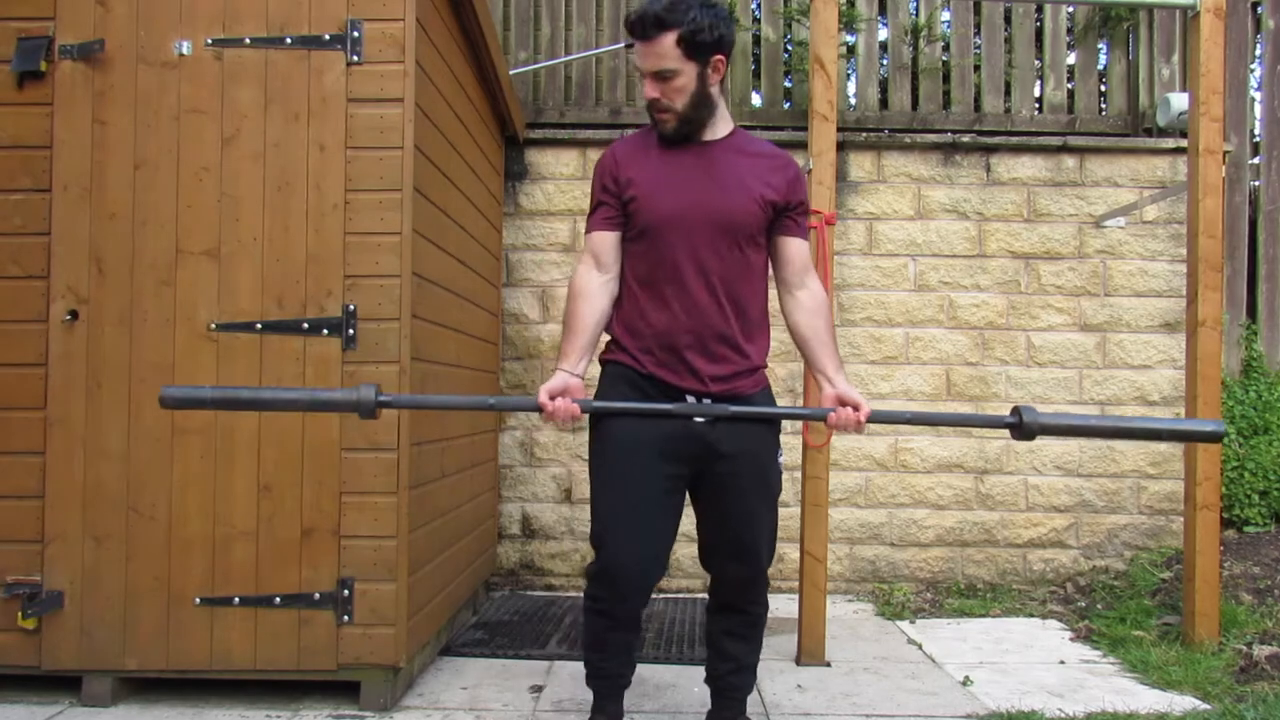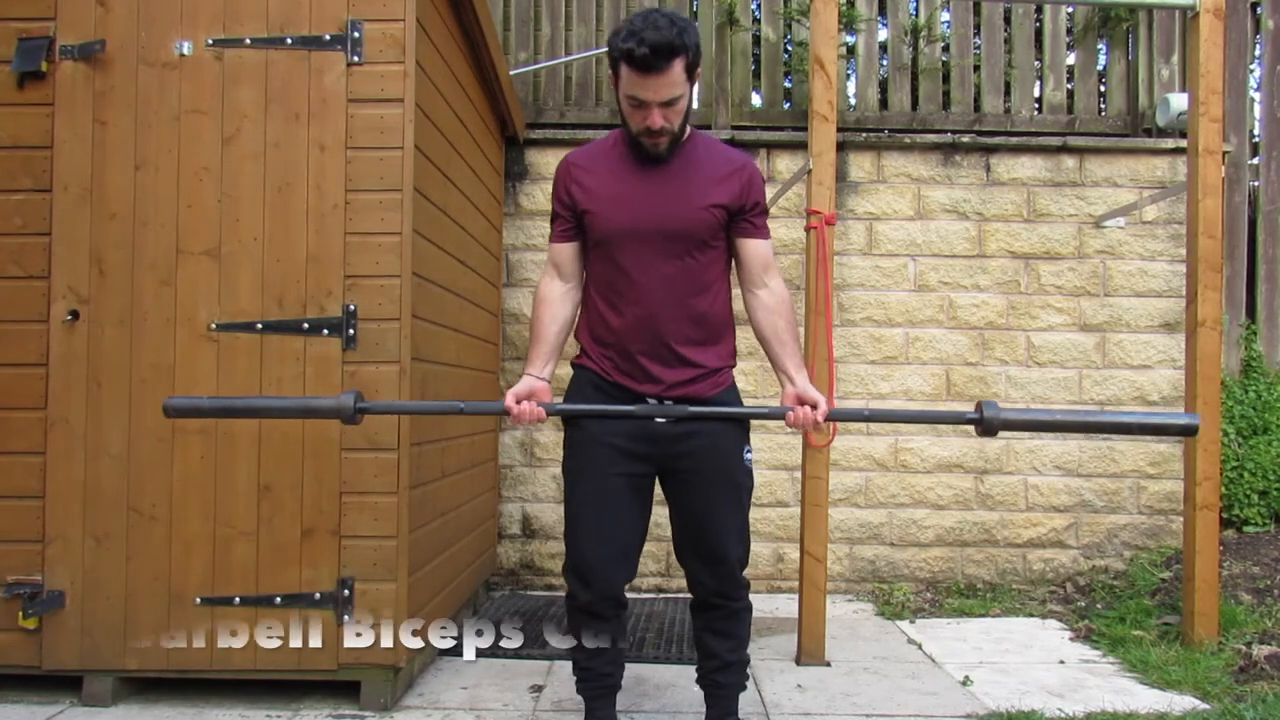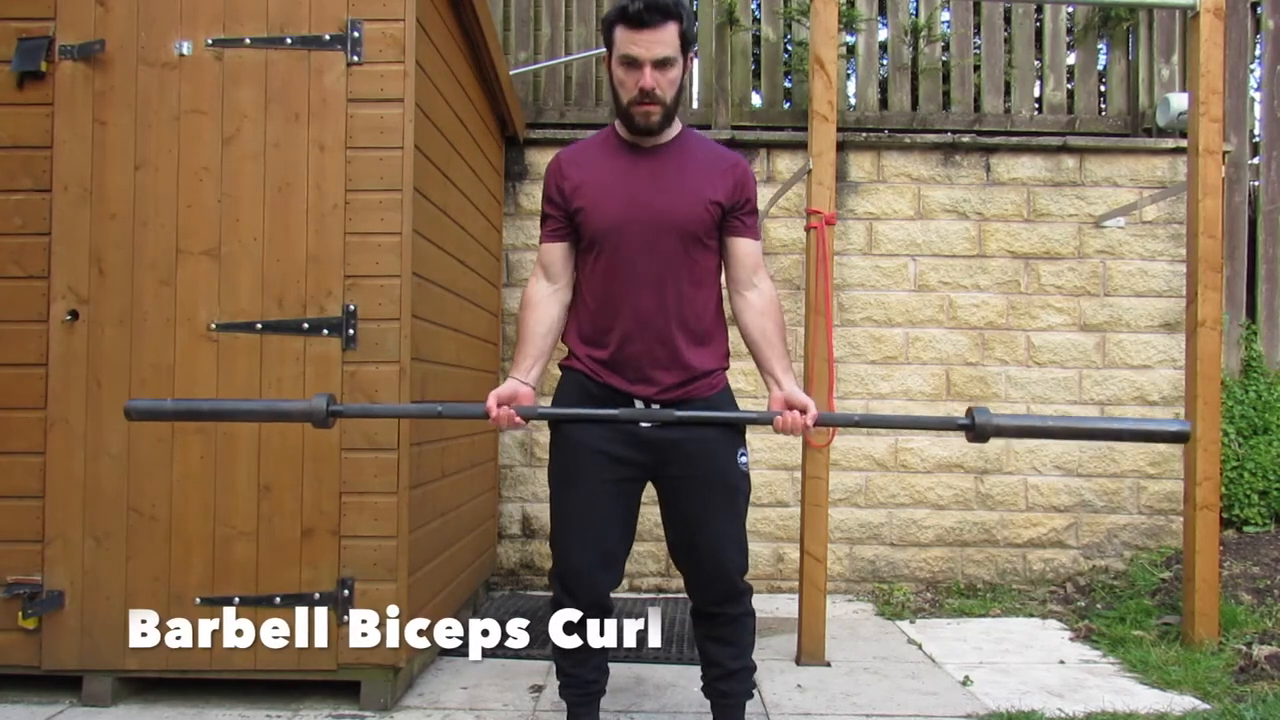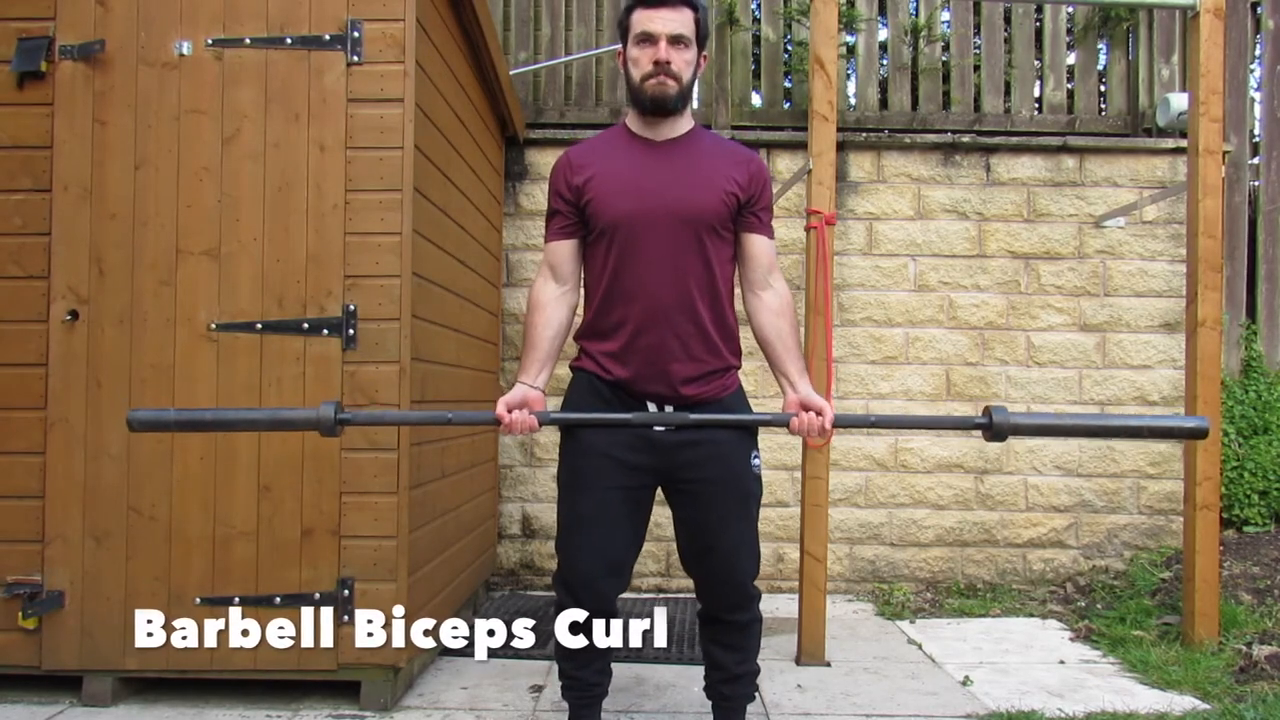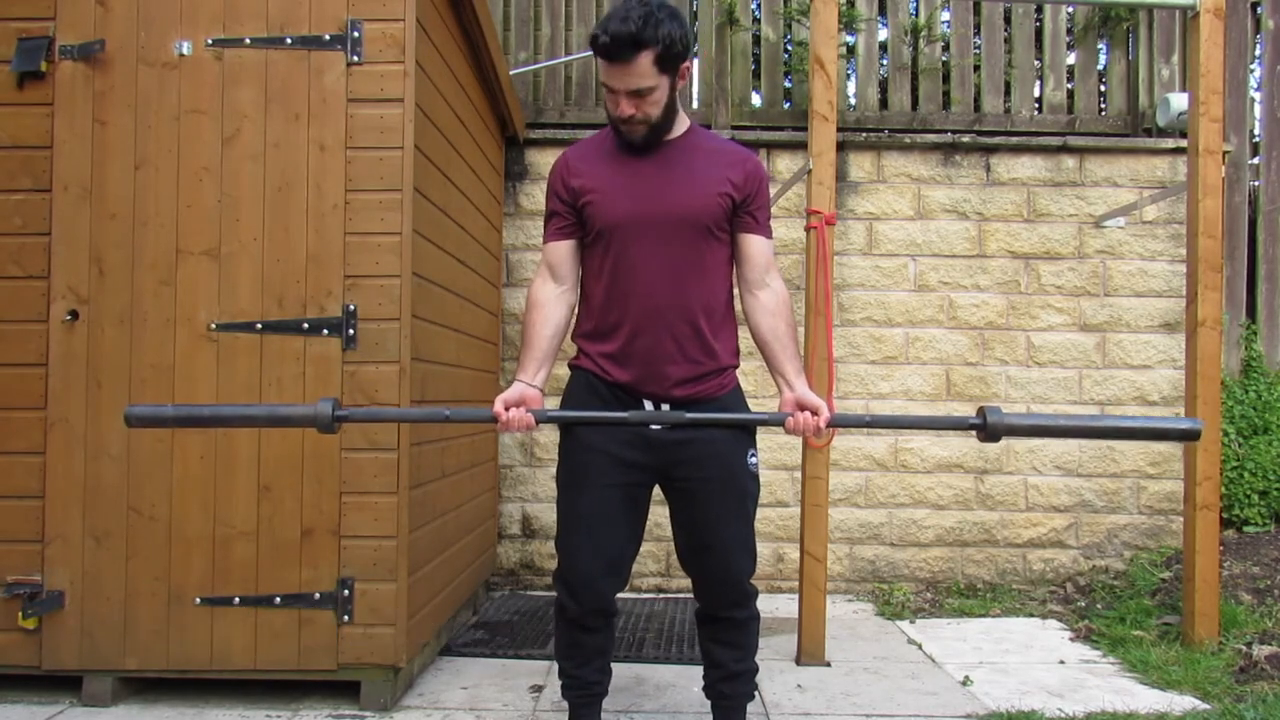
dt=1s
person 1, frame 1
left shoulder: (777, 171)
right shoulder: (622, 161)
left elbow: (800, 285)
right elbow: (598, 270)
left wrist: (832, 379)
right wrist: (570, 369)
left hip: (741, 406)
right hip: (634, 401)
left knee: (743, 575)
right knee: (621, 573)
person 1, frame 2
left shoulder: (736, 173)
right shoulder: (579, 171)
left elbow: (762, 283)
right elbow: (561, 279)
left wrist: (795, 378)
right wrist: (537, 372)
left hip: (708, 407)
right hip: (603, 404)
left knee: (721, 575)
right knee: (594, 577)
person 1, frame 3
left shoulder: (727, 171)
right shoulder: (569, 169)
left elbow: (750, 285)
right elbow: (550, 283)
left wrist: (782, 382)
right wrist: (522, 378)
left hip: (701, 408)
right hip: (591, 409)
left knee: (721, 582)
right knee: (581, 583)
person 1, frame 4
left shoulder: (741, 168)
right shoulder: (579, 166)
left elbow: (764, 285)
right elbow: (557, 282)
left wrist: (798, 385)
right wrist: (530, 383)
left hip: (714, 411)
right hip: (602, 409)
left knee: (731, 588)
right knee: (585, 585)
person 1, frame 5
left shoulder: (738, 169)
right shoulder: (575, 168)
left elbow: (762, 285)
right elbow: (556, 282)
left wrist: (794, 385)
right wrist: (528, 381)
left hip: (712, 410)
right hip: (600, 408)
left knee: (728, 586)
right knee: (585, 586)
